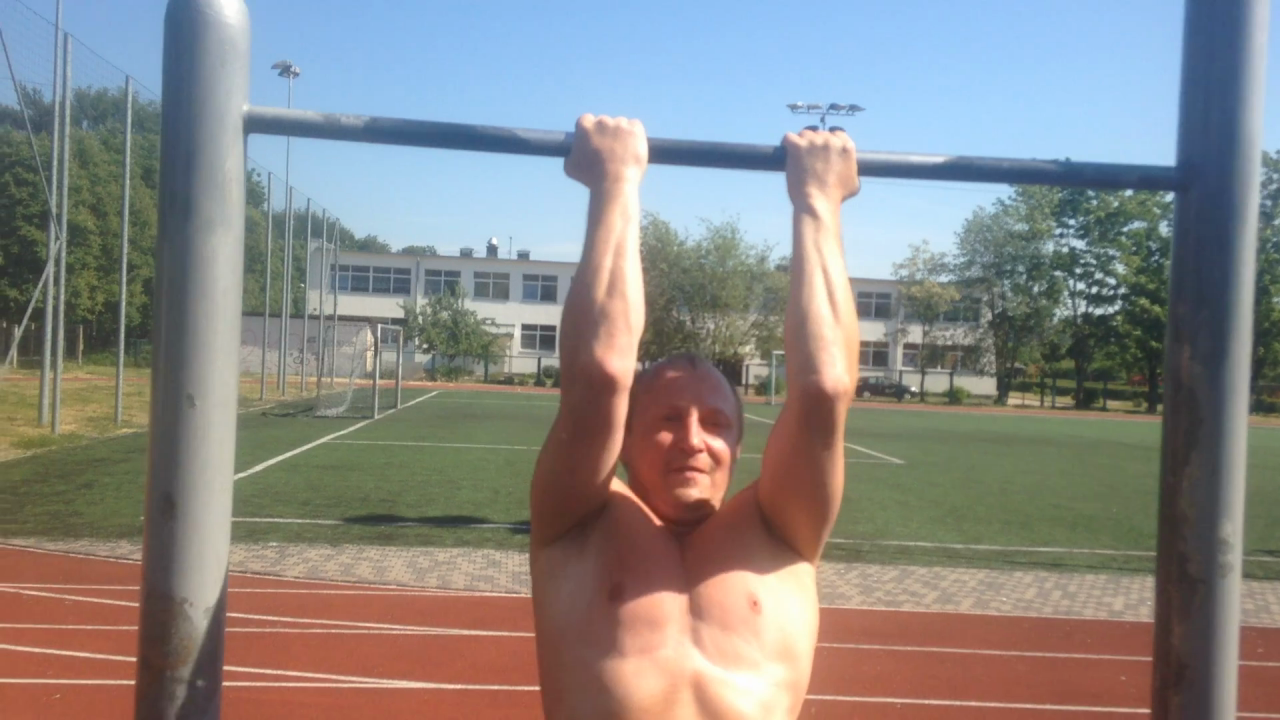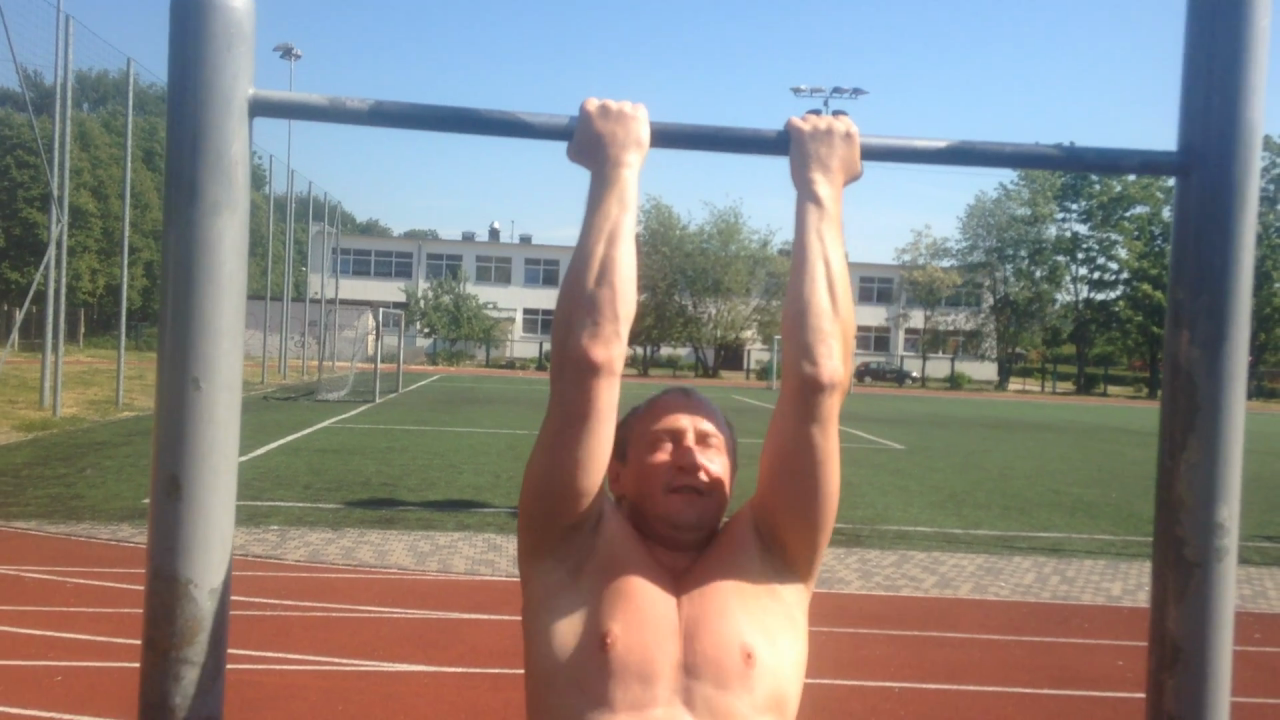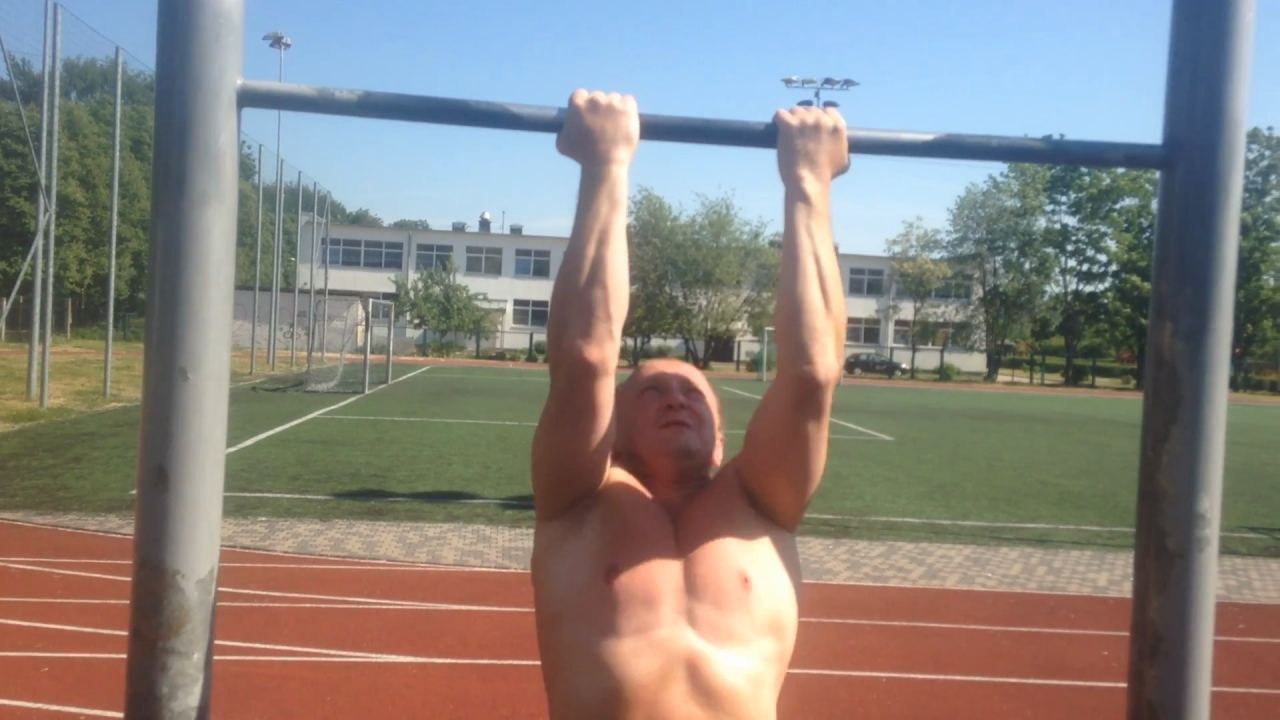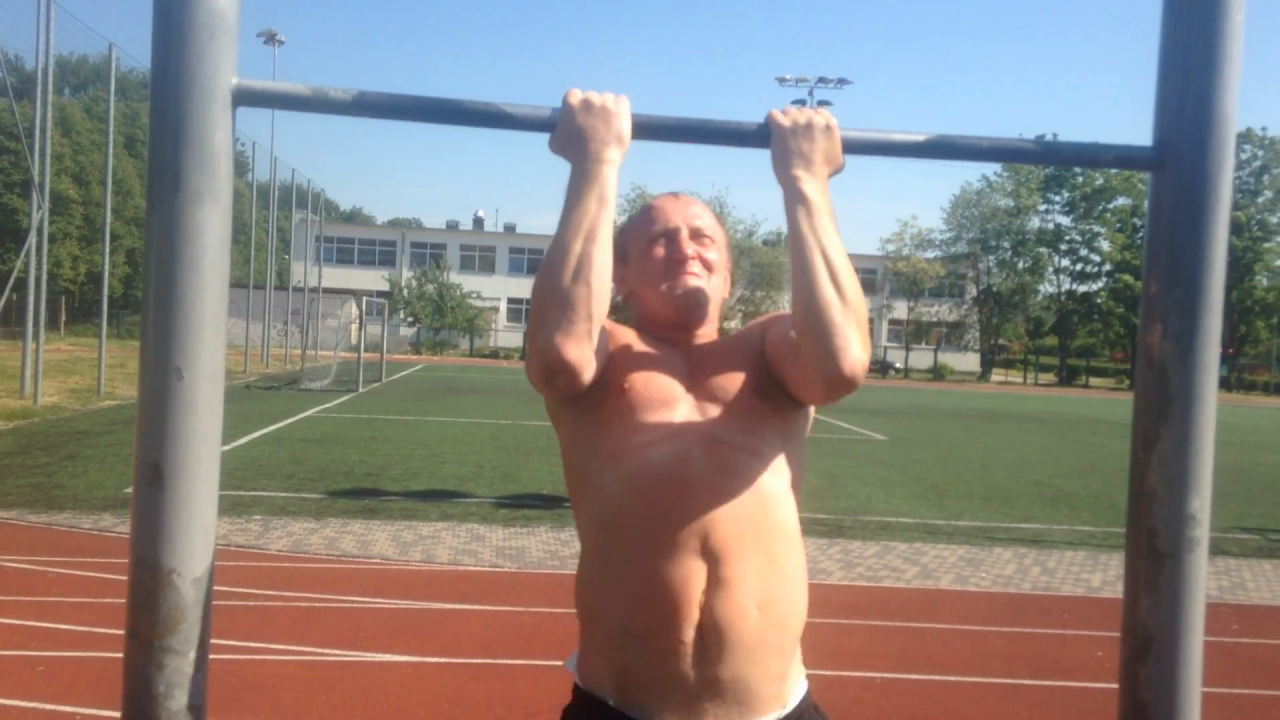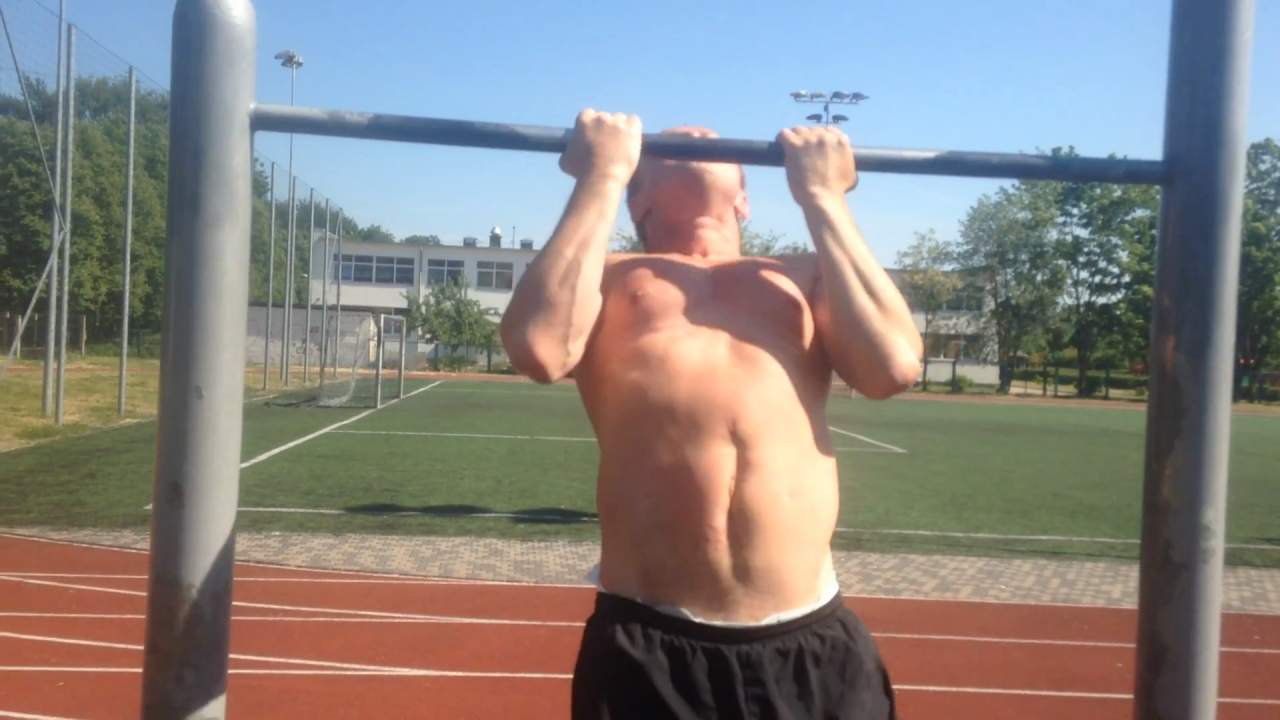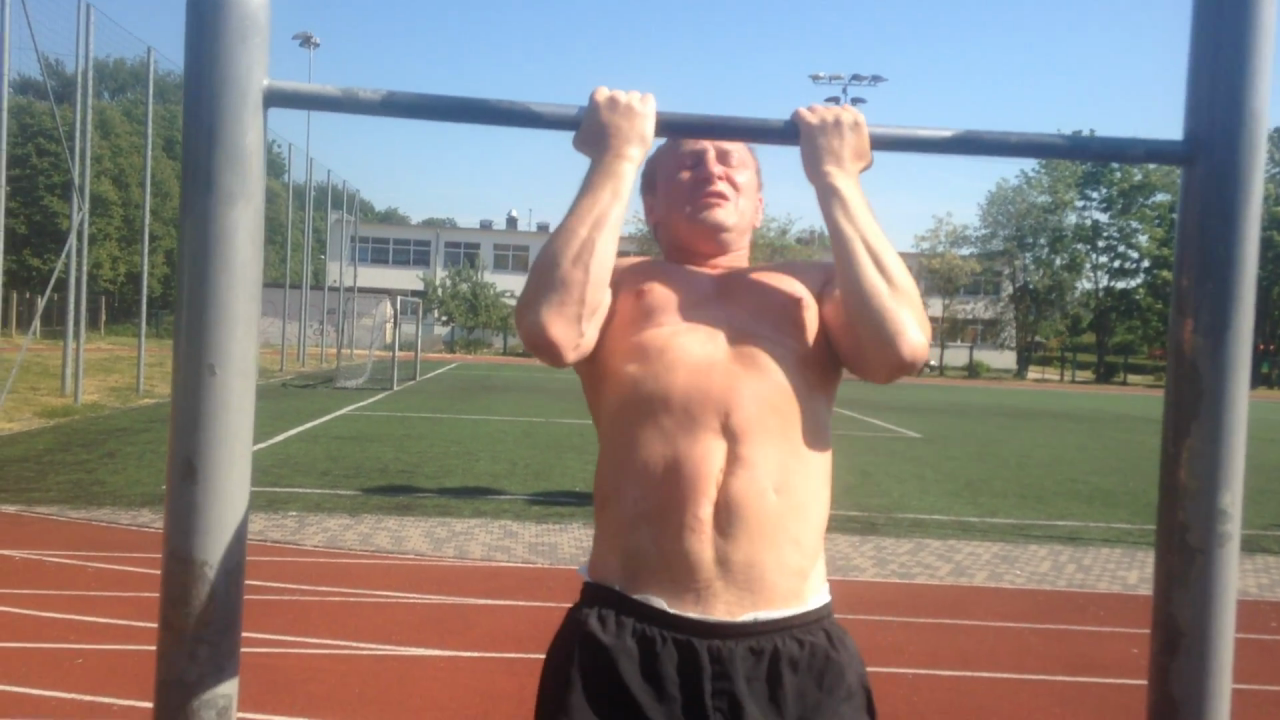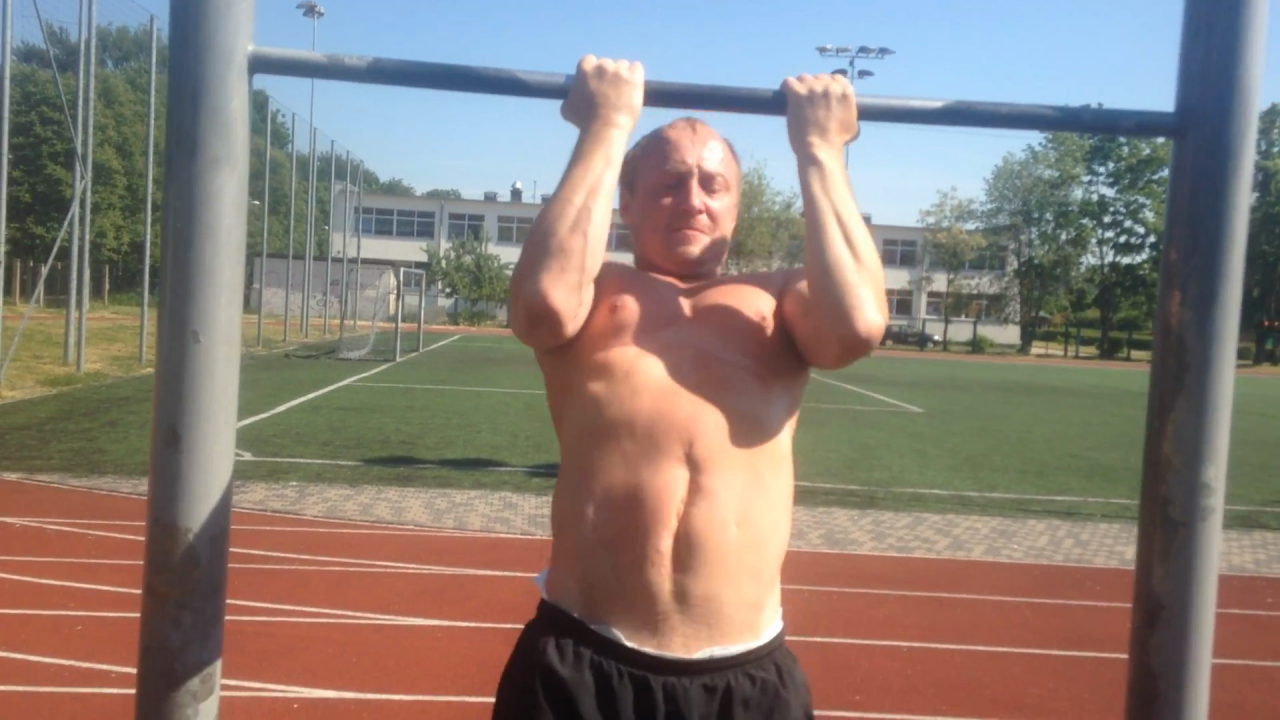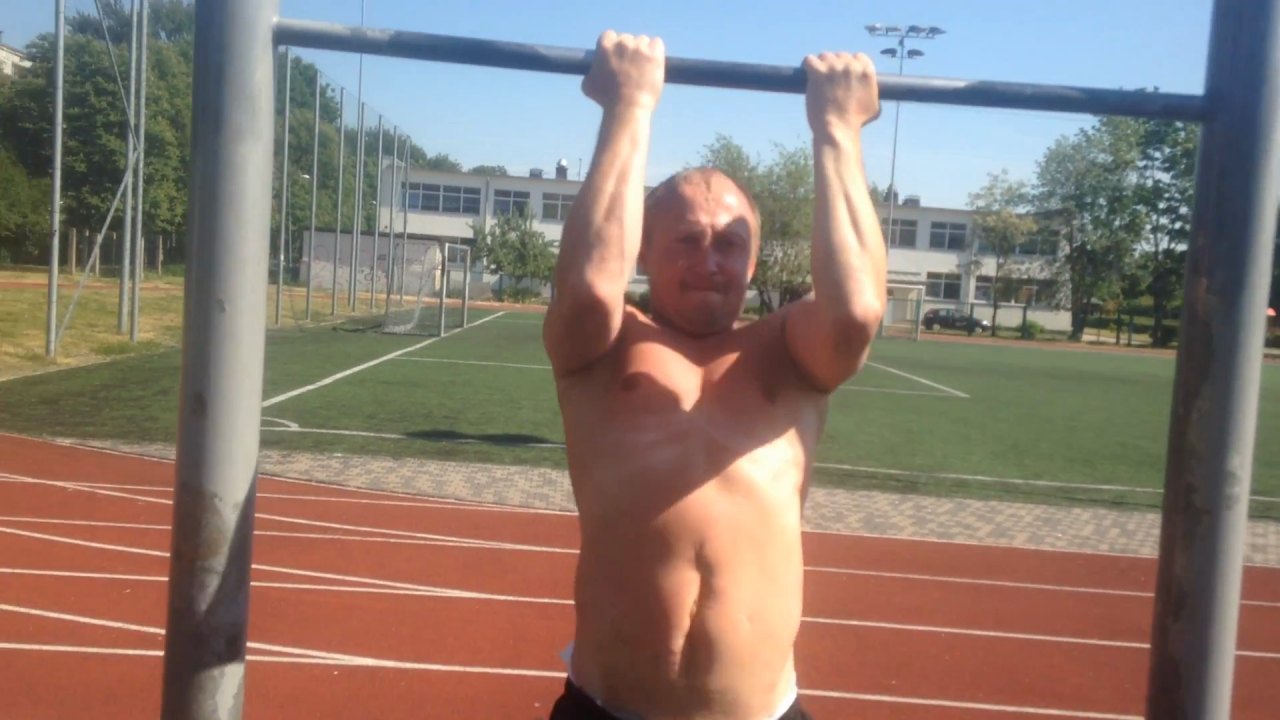
dt=0.4s
person 1, frame 1
left shoulder: (774, 544)
right shoulder: (582, 533)
left elbow: (824, 386)
right elbow: (601, 373)
left wrist: (818, 200)
right wrist: (617, 183)
person 1, frame 2
left shoulder: (768, 567)
right shoulder: (574, 559)
left elbow: (818, 379)
right elbow: (591, 365)
left wrist: (821, 186)
right wrist: (617, 169)
person 1, frame 3
left shoulder: (756, 510)
right shoulder: (582, 506)
left elbow: (814, 369)
right elbow: (585, 355)
left wrist: (808, 183)
right wrist: (607, 166)
person 1, frame 4
left shoulder: (769, 345)
right shoulder: (600, 354)
left elbow: (843, 360)
right elbow: (560, 348)
left wrist: (805, 179)
right wrist: (598, 160)
person 1, frame 5
left shoulder: (805, 277)
right shoulder: (605, 282)
left elbow: (894, 366)
right elbow: (538, 349)
left wrist: (823, 195)
right wrist: (602, 173)
right hip: (646, 651)
person 1, frame 6
left shoulder: (812, 287)
right shoulder: (618, 283)
left elbow: (901, 346)
right elbow: (552, 328)
left wrist: (836, 176)
right wrist: (617, 157)
person 1, frame 7
left shoulder: (774, 304)
right shoulder: (592, 297)
left elbow: (858, 324)
right elbow: (545, 300)
left wrist: (819, 149)
right wrist: (607, 126)
person 1, frame 8
left shoulder: (787, 358)
right shoulder: (603, 356)
left elbow: (857, 306)
right elbow: (592, 286)
left wrist: (837, 128)
right wrist: (631, 103)
